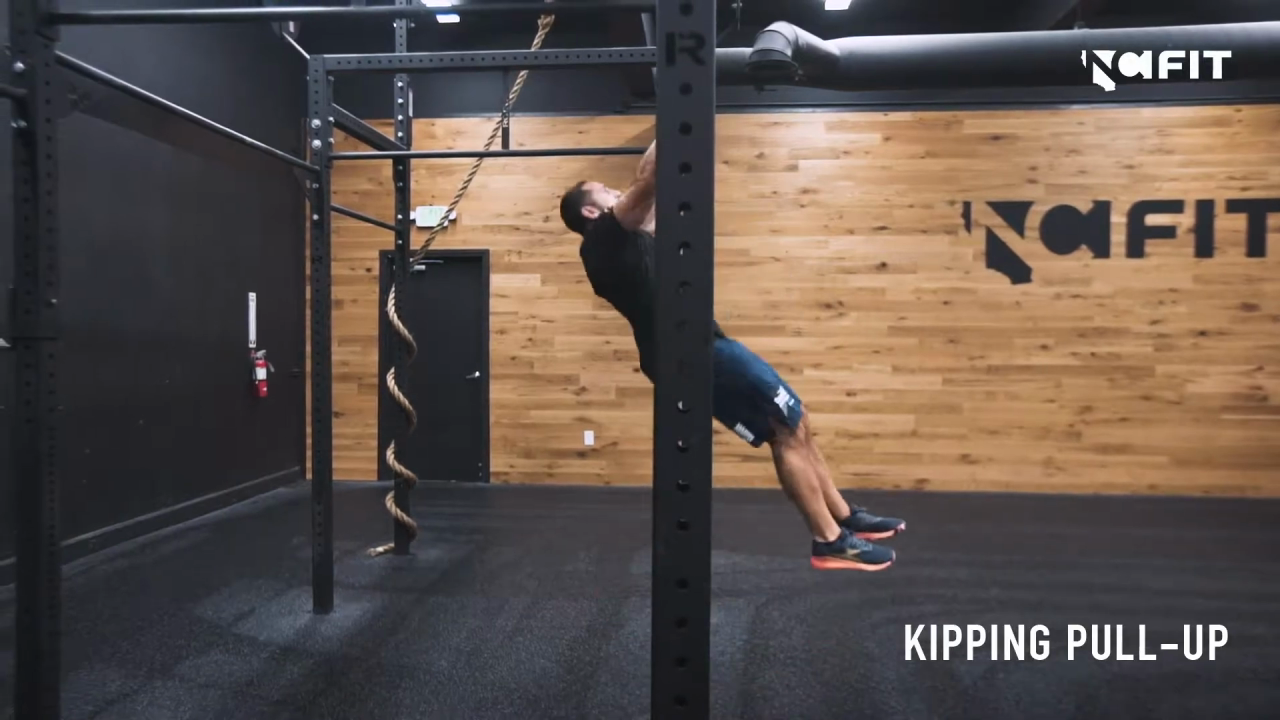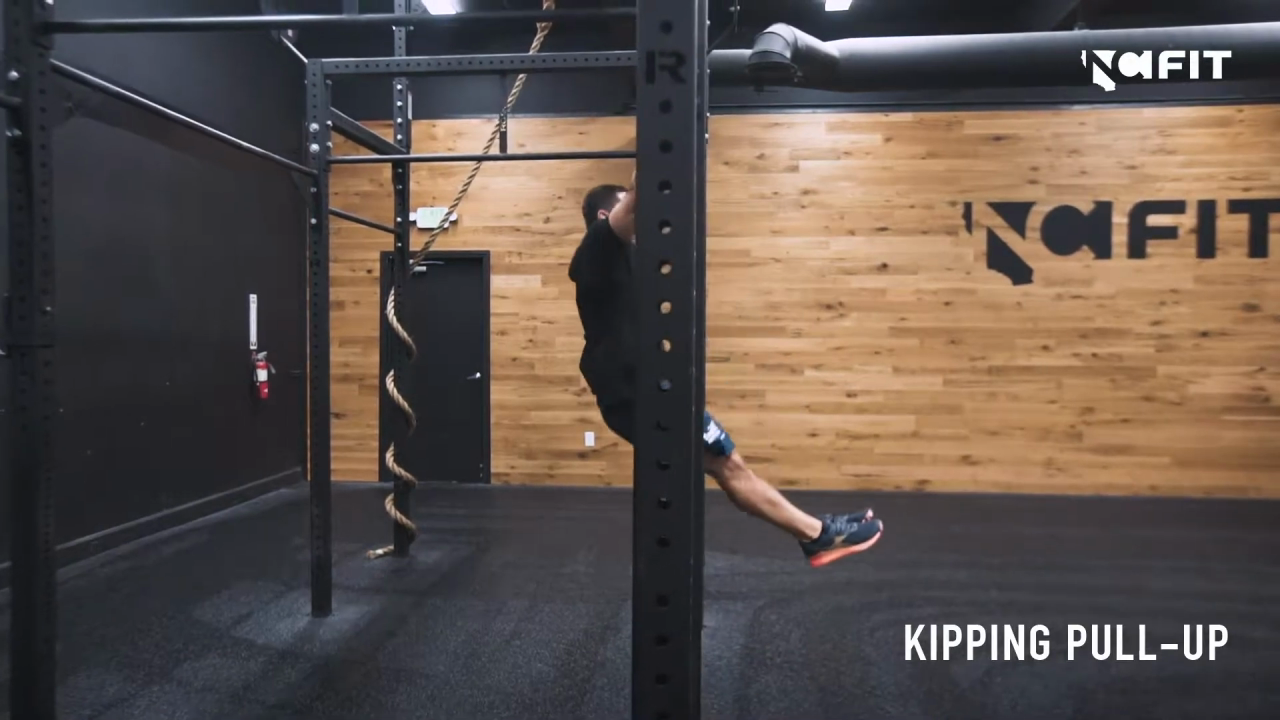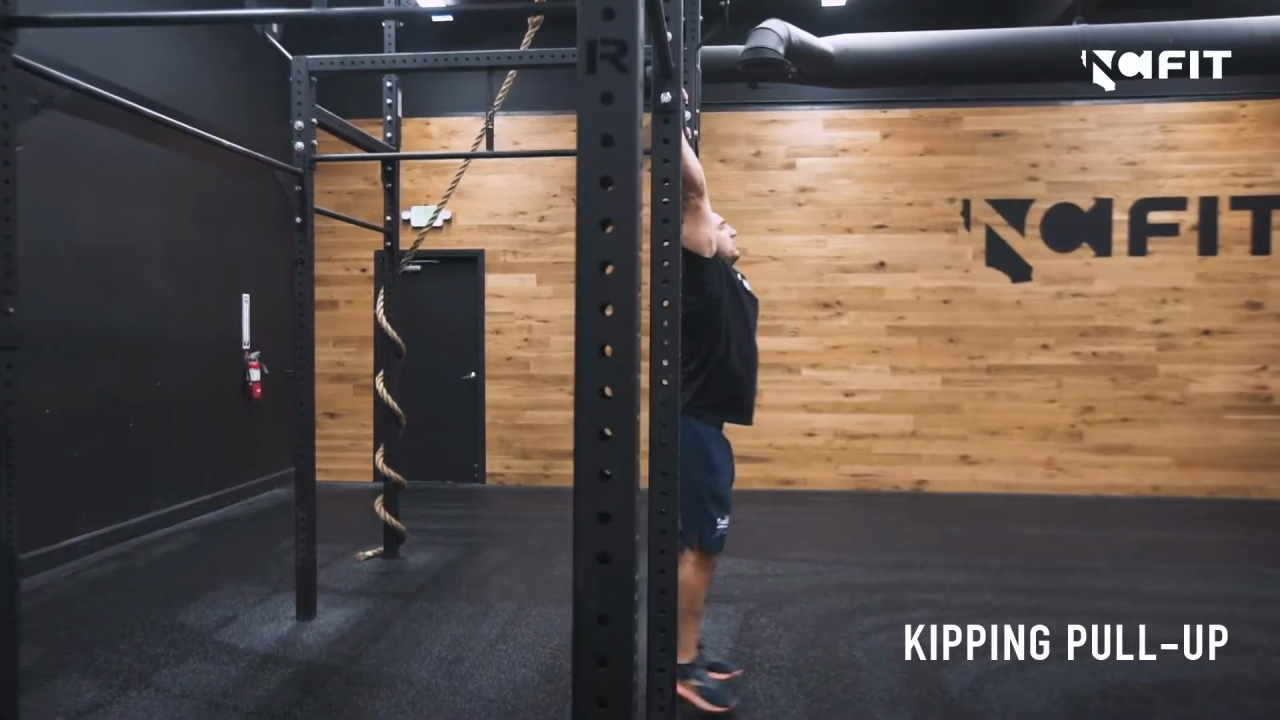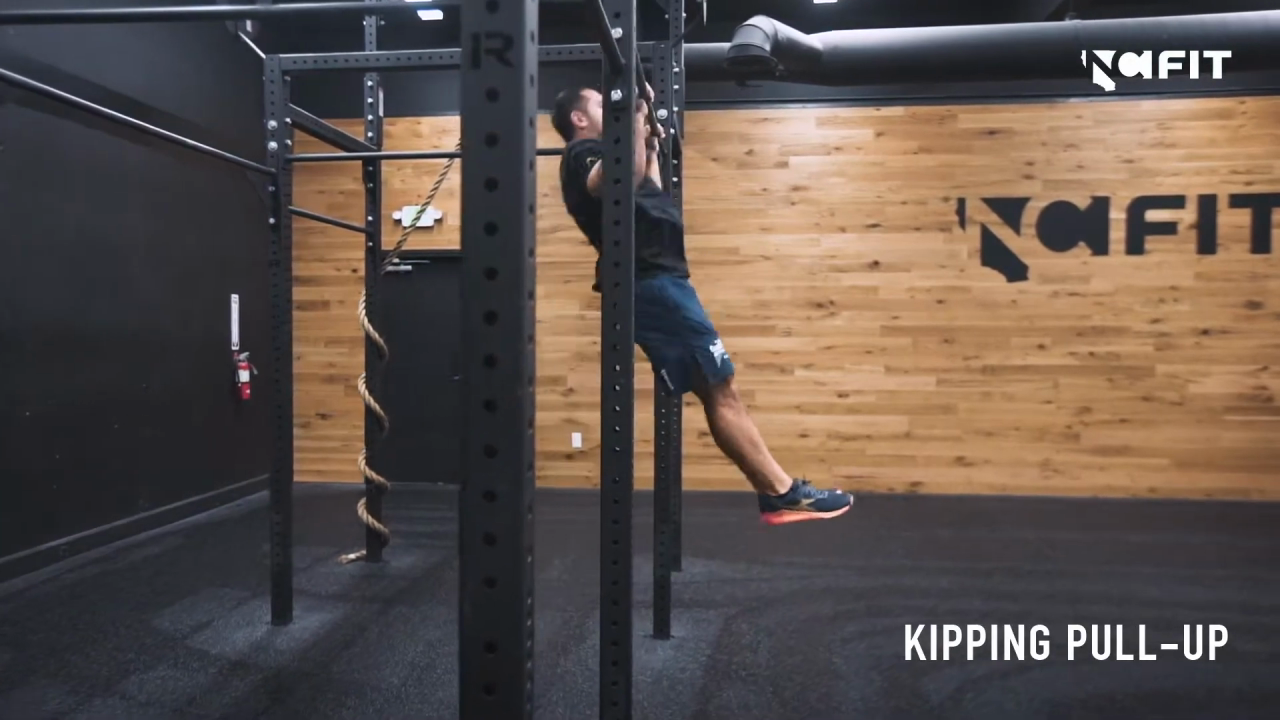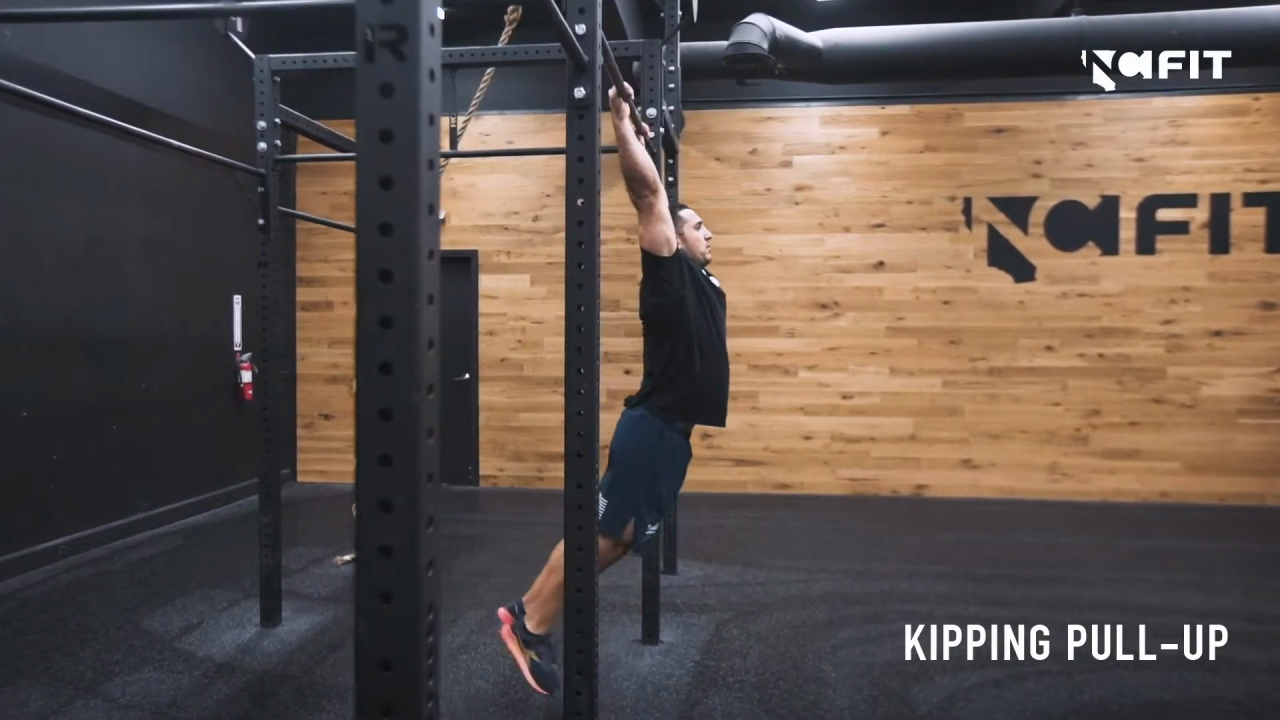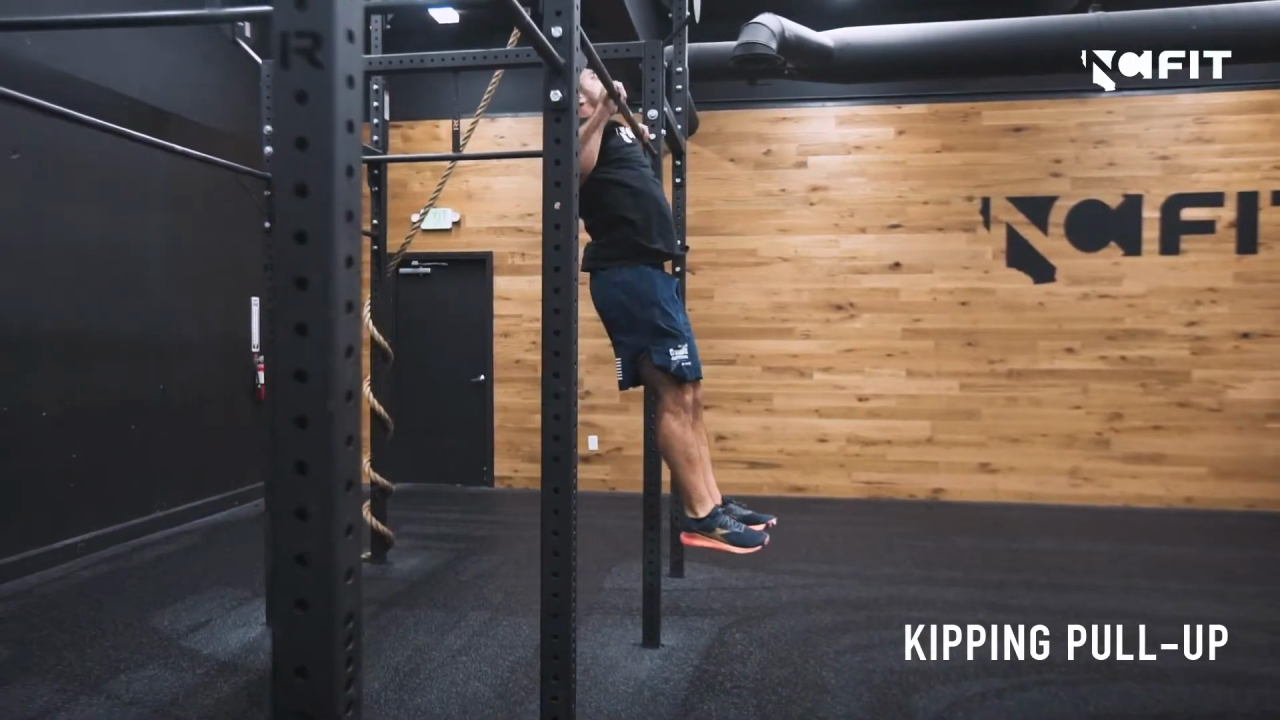
dt=0.7s
person 1, frame 1
left shoulder: (616, 239)
right shoulder: (606, 238)
right elbow: (641, 187)
left knee: (792, 426)
right knee: (792, 431)
left ankle: (844, 515)
right ankle: (831, 538)
person 1, frame 2
left shoulder: (612, 254)
right shoulder: (600, 248)
left hip: (636, 385)
right hip: (634, 389)
left knee: (727, 461)
right knee: (727, 462)
right ankle: (819, 535)
person 1, frame 3
left shoulder: (722, 278)
right shoulder: (702, 271)
left elbow: (694, 196)
right elbow: (695, 194)
right wrist: (674, 132)
left hip: (699, 432)
right hip: (692, 431)
left knee: (707, 541)
right knee: (702, 544)
left ankle: (687, 650)
right ankle: (683, 664)
person 1, frame 4
left shoulder: (599, 155)
right shoulder: (584, 153)
left elbow: (648, 192)
left wrist: (650, 136)
right wrist: (636, 116)
left hip: (659, 282)
right hip: (651, 283)
left knee: (718, 390)
right knee: (722, 389)
left ankle: (780, 489)
right ankle: (782, 493)
person 1, frame 5
left shoulder: (691, 278)
right shoulder: (669, 272)
left elbow: (653, 191)
right elbow: (649, 191)
left wrist: (635, 134)
right wrist: (618, 120)
left hip: (667, 427)
right hip: (654, 424)
left knee: (624, 537)
right knee: (611, 534)
left ankle: (537, 624)
right ankle: (528, 621)
person 1, frame 6
left shoulder: (611, 131)
right shoulder: (589, 131)
right elbow: (577, 166)
left wrist: (639, 138)
right wrist: (605, 111)
left hip: (641, 273)
right hip: (631, 273)
left knee: (686, 395)
right knee: (678, 396)
left ankle: (714, 505)
right ankle: (703, 517)
